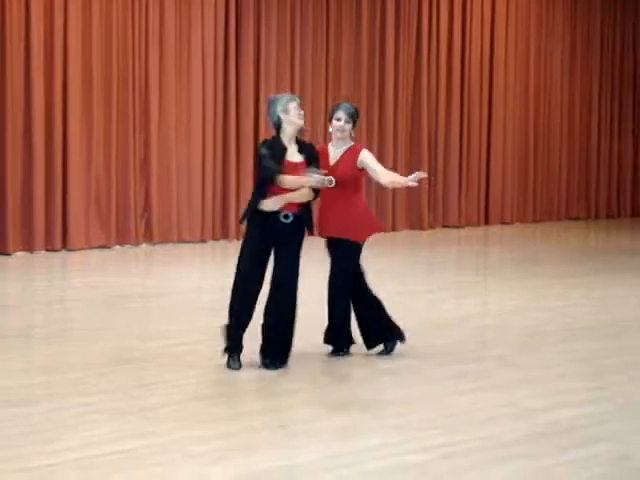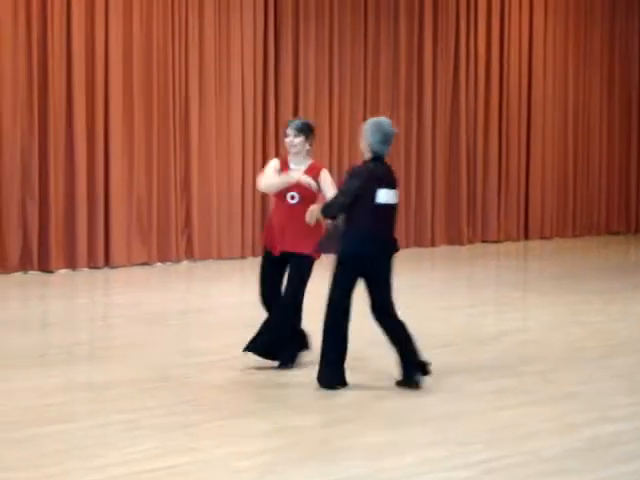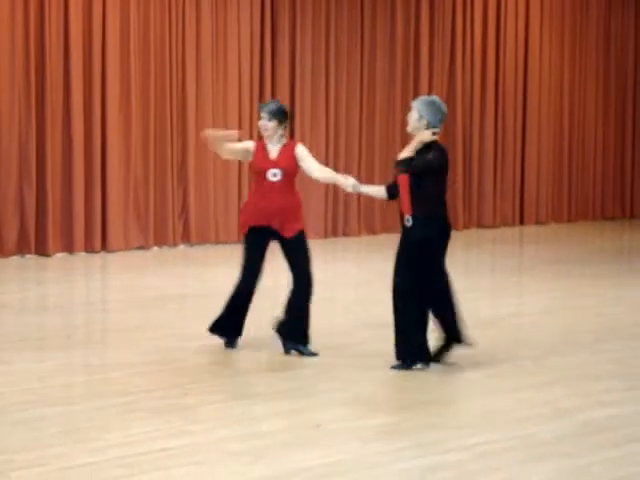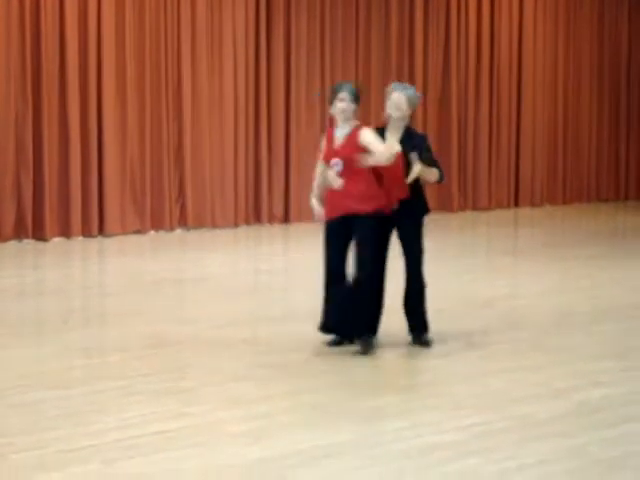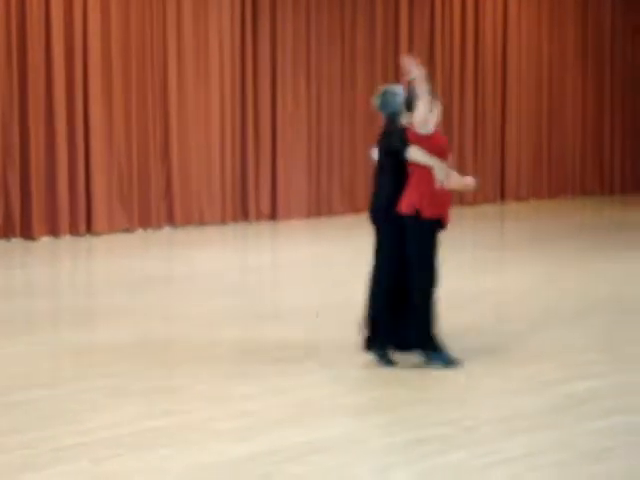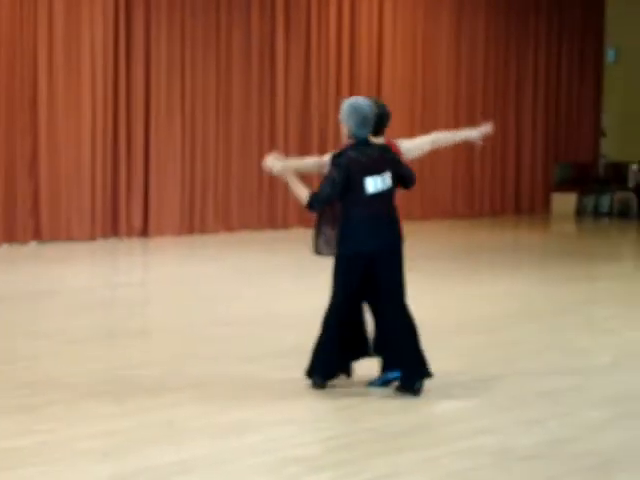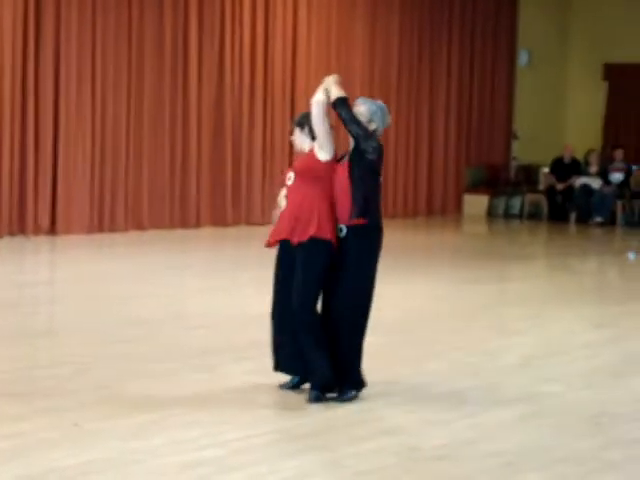
dt=0.7s
person 1, frame 1
left shoulder: (307, 150)
right shoulder: (267, 147)
left elbow: (311, 190)
right elbow: (276, 178)
left wrist: (283, 199)
right wrist: (308, 179)
left hip: (291, 226)
right hip: (263, 223)
left knee: (285, 286)
right knee: (248, 284)
left ankle: (274, 352)
right ankle: (233, 347)
person 1, frame 2
left shoulder: (359, 174)
right shoulder: (388, 174)
left elbow: (333, 209)
left wrist: (317, 209)
left hip: (355, 249)
right hip: (380, 250)
left knee: (338, 309)
right knee: (384, 309)
left ankle: (331, 375)
right ankle: (411, 370)
person 1, frame 3
left shoulder: (436, 153)
right shoulder: (416, 150)
left elbow: (402, 165)
right elbow: (394, 190)
left wrist: (418, 142)
right wrist: (360, 188)
left hip: (430, 229)
right hip: (412, 228)
left knee: (429, 288)
right knee: (404, 287)
right ankle: (413, 351)
person 1, frame 4
left shoulder: (417, 140)
left elbow: (436, 175)
left wrist: (421, 169)
left hip: (409, 211)
left knee: (414, 268)
left ankle: (418, 329)
right ankle: (368, 328)
person 1, frame 5
left shoulder: (390, 133)
right shoulder: (395, 131)
left elbow: (409, 176)
right elbow: (400, 146)
right wrist: (435, 162)
left hip: (393, 210)
right hip: (390, 210)
left knee: (401, 268)
right knee: (388, 268)
left ankle: (399, 335)
right ankle: (379, 337)
person 1, frame 6
left shoulder: (342, 160)
right shoulder: (383, 154)
left elbow: (316, 202)
right elbow: (408, 180)
left wrist: (289, 178)
left hip: (353, 244)
right hip: (386, 240)
left knee: (341, 303)
right knee: (392, 304)
left ankle: (322, 370)
right ankle: (413, 374)
person 1, frame 7
left shoulder: (371, 150)
right shoulder: (347, 155)
left elbow: (343, 110)
left wrist: (333, 84)
left hip: (363, 235)
right hip: (342, 235)
left knee: (351, 308)
right knee: (333, 304)
left ankle: (350, 379)
right ankle: (343, 375)
person 2, frame 1
left shoulder: (361, 154)
right shoulder: (320, 152)
left elbow: (384, 177)
left wrist: (406, 180)
left hip: (355, 226)
right hip: (331, 226)
left knee: (339, 283)
right knee: (354, 284)
left ankle: (340, 340)
right ankle: (386, 332)
person 2, frame 2
left shoulder: (319, 172)
right shoulder: (276, 165)
right elbow: (262, 185)
right wrist: (295, 178)
left hip: (304, 241)
right hip: (275, 238)
left knee: (291, 298)
right knee: (269, 295)
left ankle: (285, 352)
right ankle: (293, 340)
person 2, frame 3
left shoulder: (296, 149)
right shoulder: (251, 148)
left elbow: (316, 170)
right elbow: (225, 151)
left wrist: (341, 179)
right wrist: (216, 138)
left hip: (288, 219)
right hip: (257, 219)
left knee: (303, 277)
right knee: (249, 276)
left ankle: (293, 336)
right ankle: (229, 329)
person 2, frame 4
left shoulder: (364, 134)
right shoulder: (327, 137)
left elbow: (386, 154)
left wrist: (389, 151)
right wrist: (315, 197)
left hip: (366, 209)
right hip: (337, 210)
left knee: (367, 268)
right knee: (334, 269)
left ankle: (361, 331)
right ankle: (344, 329)
person 2, frame 5
left shoulder: (429, 137)
right shoulder: (422, 127)
left elbow: (439, 174)
right elbow: (424, 103)
left wrist: (460, 180)
left hip: (426, 212)
right hip: (420, 211)
left knee: (421, 276)
right knee: (423, 276)
right ankle: (428, 345)
person 2, frame 6
right shoulder: (397, 150)
left elbow: (319, 163)
right elbow: (435, 139)
left wrist: (284, 164)
right wrist: (471, 132)
right knee: (379, 297)
left ankle: (346, 359)
right ankle: (393, 364)
person 2, frame 7
left shoulder: (323, 153)
right shoulder: (301, 165)
left elbow: (322, 116)
right elbow: (286, 198)
left wrist: (322, 91)
left hip: (314, 238)
right hip: (292, 238)
left knee: (300, 306)
right knee: (285, 306)
left ankle: (318, 374)
right ankle: (301, 371)
